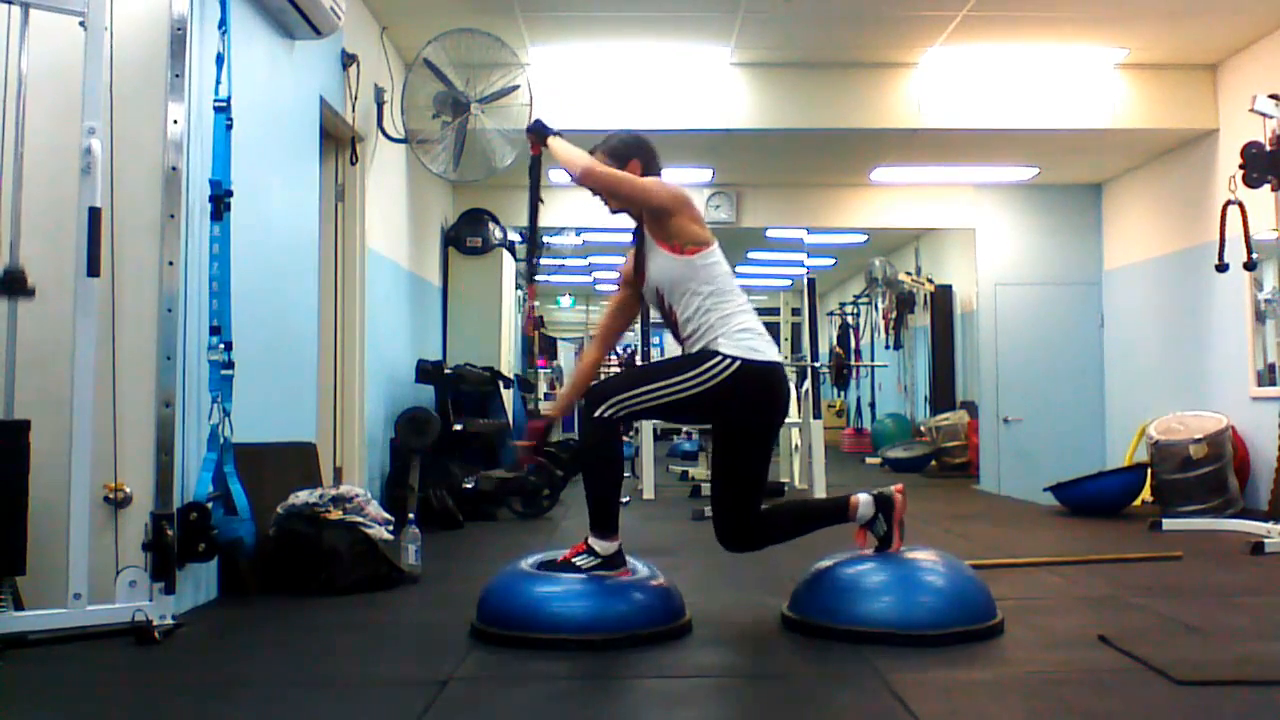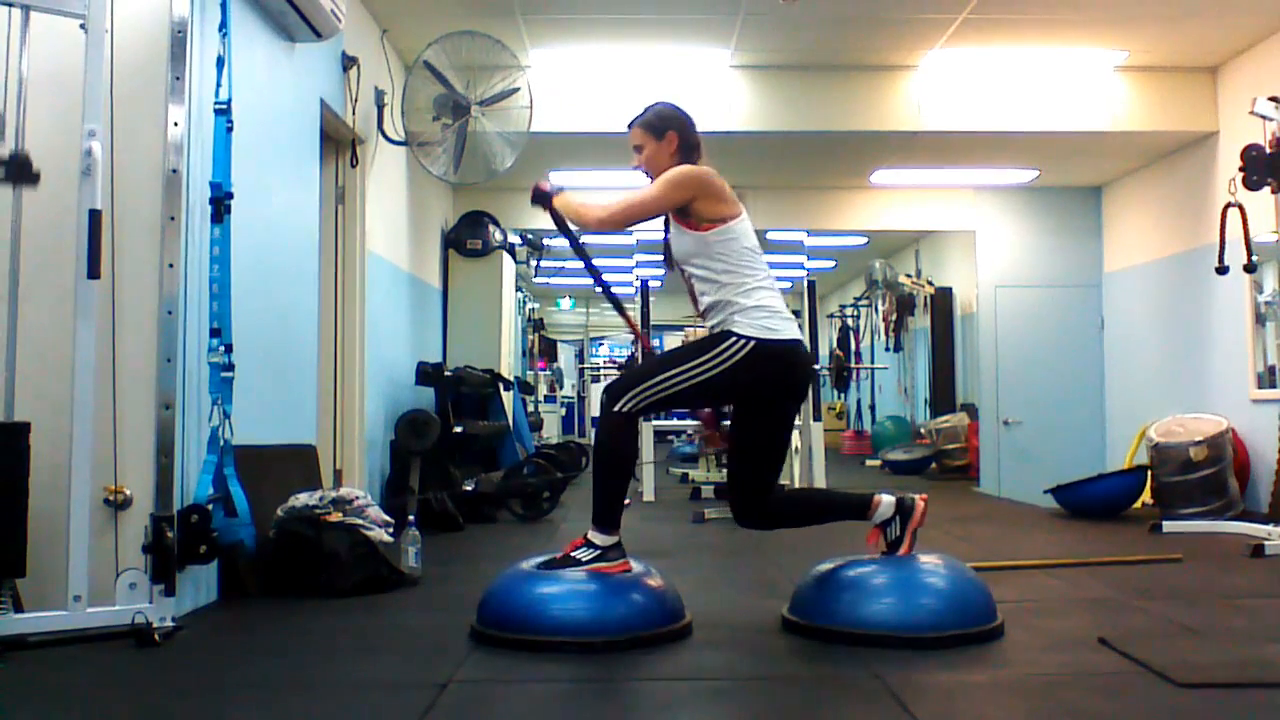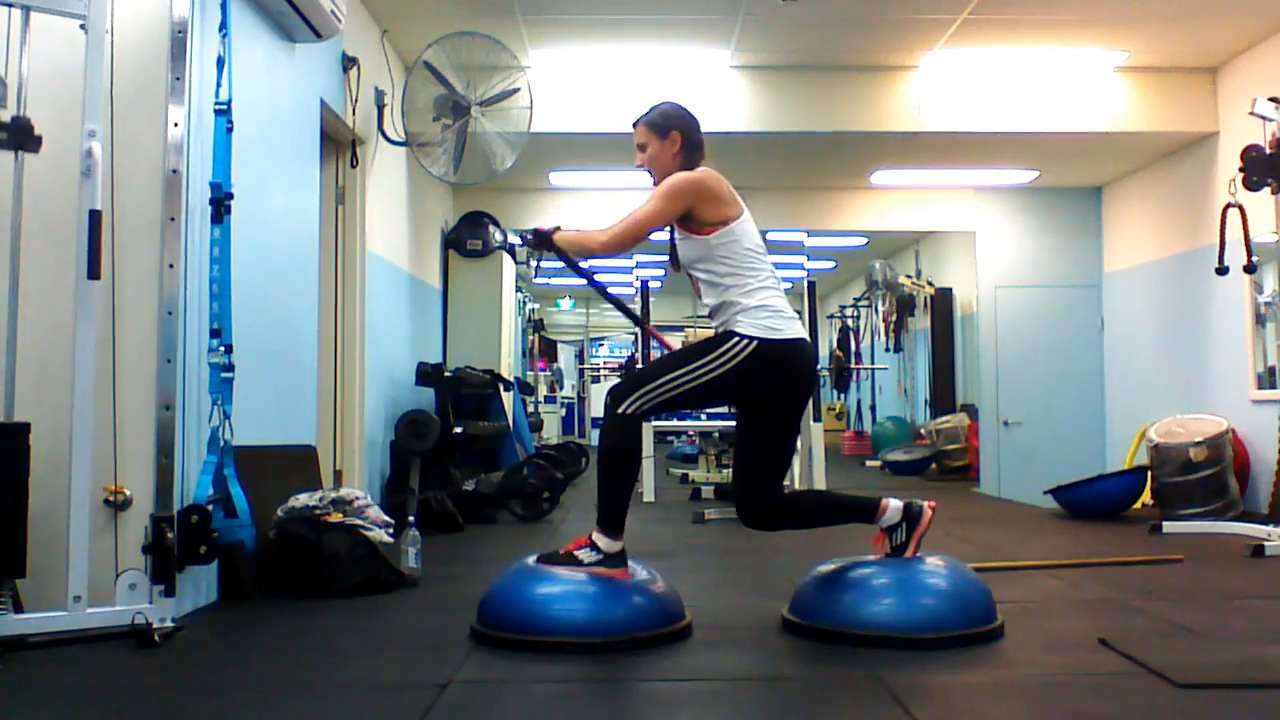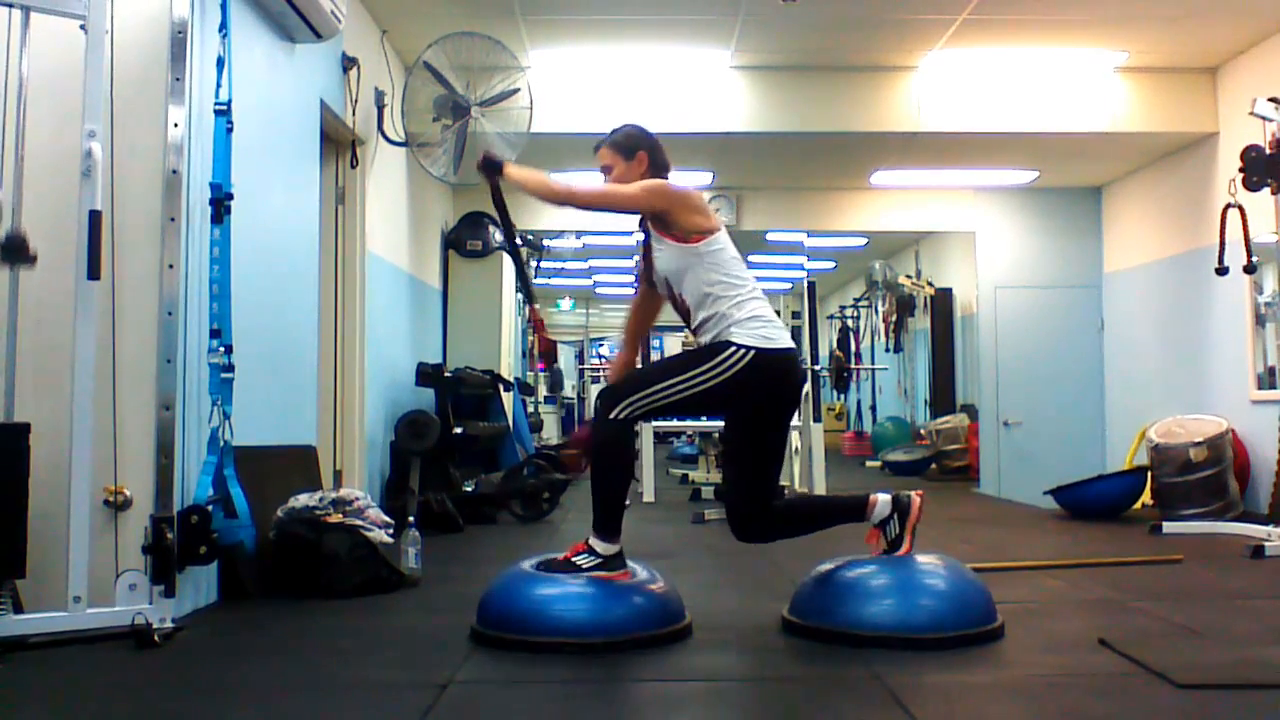
dt=0.4s
person 1, frame 1
left shoulder: (671, 206)
right shoulder: (636, 264)
left elbow: (587, 171)
right elbow: (598, 347)
left wrist: (549, 139)
right wrist: (550, 416)
left hip: (740, 367)
right hip: (755, 383)
left knee: (602, 407)
right knee: (737, 533)
left ankle: (602, 550)
right ankle: (869, 506)
person 1, frame 2
left shoulder: (694, 180)
right shoulder: (687, 212)
left elbow: (602, 220)
right elbow: (710, 298)
left wrist: (554, 197)
right wrist: (710, 400)
left hip: (756, 345)
right hip: (780, 357)
left knee: (620, 399)
right knee: (753, 507)
left ankle: (603, 543)
right ankle: (890, 508)
person 1, frame 3
left shoulder: (691, 185)
right shoulder: (702, 198)
left elbow: (607, 243)
left wrist: (553, 238)
left hip: (760, 345)
right hip: (787, 354)
left knee: (625, 402)
right knee: (760, 507)
left ankle: (606, 546)
right ankle: (897, 513)
person 1, frame 4
left shoulder: (670, 197)
right shoulder: (654, 246)
left elbow: (568, 195)
right elbow: (631, 345)
left wrist: (505, 170)
right wrist: (597, 430)
left hip: (753, 355)
right hip: (770, 367)
left knee: (614, 406)
right knee: (753, 521)
left ankle: (604, 551)
right ankle: (885, 507)
